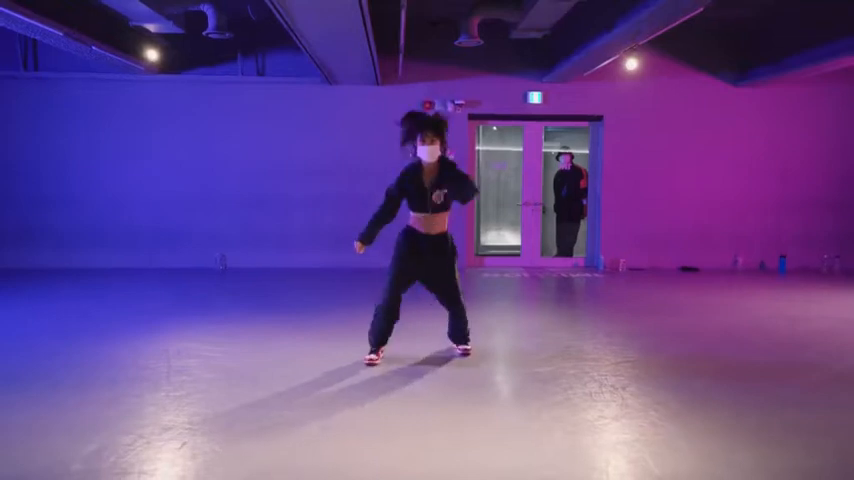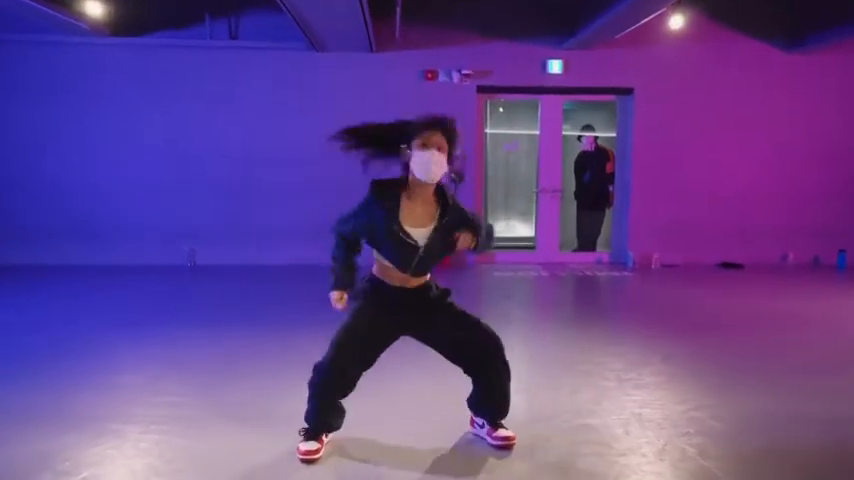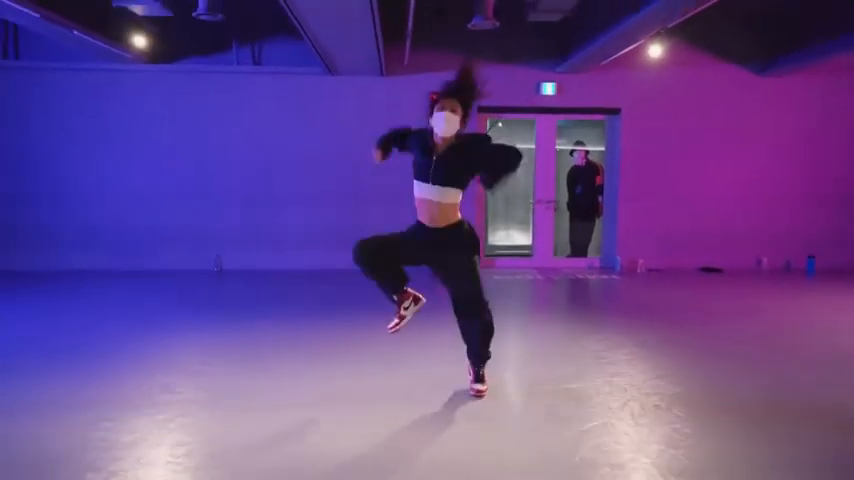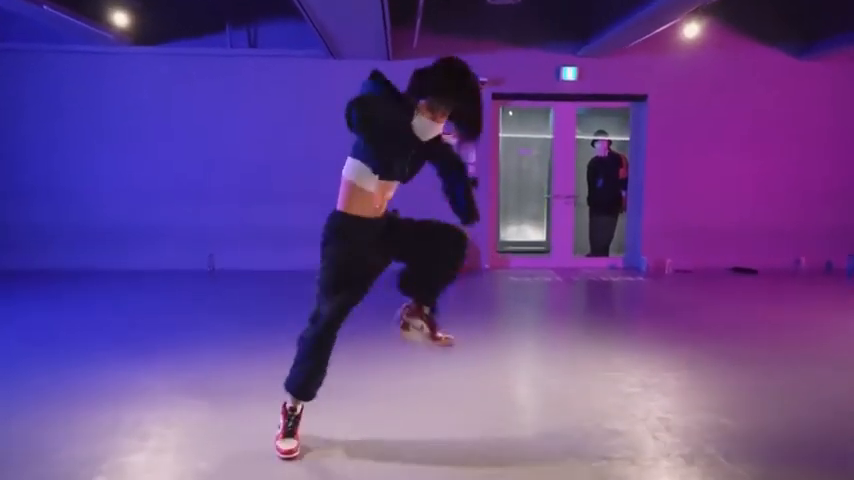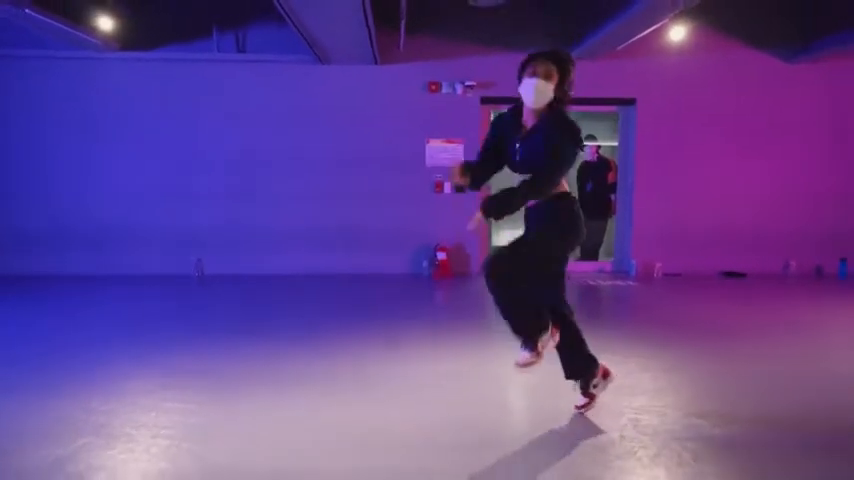
dt=1s
person 1, frame 1
left shoulder: (449, 170)
right shoulder: (409, 175)
left elbow: (469, 190)
right elbow: (388, 208)
left wrist: (447, 193)
right wrist: (366, 237)
left hip: (441, 244)
right hip: (412, 241)
left knee: (451, 296)
right knee: (392, 292)
left ankle: (459, 337)
right ankle: (378, 344)
person 1, frame 2
left shoulder: (449, 207)
right shoulder: (381, 199)
left elbow: (482, 232)
right elbow: (345, 233)
left wrist: (472, 239)
right wrist: (340, 282)
left hip: (424, 297)
right hip: (379, 296)
left knee: (487, 354)
right knee: (335, 368)
left ankle: (486, 417)
right ankle: (318, 427)
person 1, frame 3
left shoulder: (469, 148)
right shoulder: (421, 140)
left elbow: (511, 157)
right elbow: (402, 136)
left wrist: (489, 177)
right wrist: (384, 145)
left hip: (455, 238)
right hip: (420, 234)
left knee: (472, 305)
right knee: (367, 253)
left ankle: (478, 369)
right ankle: (404, 297)
person 1, frame 4
left shoulder: (428, 144)
right shoulder: (390, 117)
left elbow: (453, 167)
right elbow: (358, 112)
left wrist: (467, 210)
left hip: (384, 231)
right hip: (347, 236)
left knee: (451, 244)
right knee: (327, 319)
left ankle: (417, 311)
right ankle: (292, 408)
person 1, frame 5
left shoulder: (560, 128)
right shoulder: (508, 121)
left elbow: (539, 182)
right elbow: (485, 166)
left wrist: (495, 206)
right wrist: (465, 172)
left hip: (558, 216)
right hip: (539, 217)
left knee: (499, 267)
right knee: (548, 303)
left ankle: (537, 334)
right ankle: (591, 373)
person 2, frame 1
left shoulder: (579, 172)
right shoulder: (559, 174)
left elbow: (584, 192)
left wrist: (583, 208)
left hip: (574, 211)
right hip: (561, 210)
left knee: (569, 238)
right knee: (561, 239)
person 2, frame 2
left shoulder: (605, 153)
right shoulder: (581, 156)
left elbow: (610, 178)
left wrist: (609, 196)
left hip: (598, 200)
right hip: (583, 199)
left knee: (593, 230)
right knee: (582, 231)
left ankle: (588, 251)
right ankle: (583, 251)
person 2, frame 3
left shoulder: (595, 168)
right shoulder: (573, 170)
left elbow: (600, 190)
right elbow: (570, 189)
left wrist: (600, 207)
right wrist: (570, 204)
left hip: (589, 210)
right hip: (575, 209)
left knee: (584, 238)
right knee: (575, 238)
left ankle: (580, 257)
right ankle: (575, 257)
person 2, frame 4
left shoulder: (618, 160)
right shoulder: (593, 162)
left elbow: (624, 184)
left wrist: (623, 202)
right wrist: (590, 200)
left hip: (611, 205)
right hip: (596, 204)
left knee: (605, 234)
right knee: (595, 235)
left ankle: (600, 255)
right ankle: (596, 255)
person 2, frame 5
left shoulder: (607, 164)
right shoulder: (583, 166)
left elbow: (612, 188)
left wrist: (612, 206)
right wrist: (581, 203)
left hip: (601, 209)
right hip: (586, 208)
left knee: (595, 239)
right knee: (585, 239)
left ankle: (590, 259)
right ankle: (586, 259)
